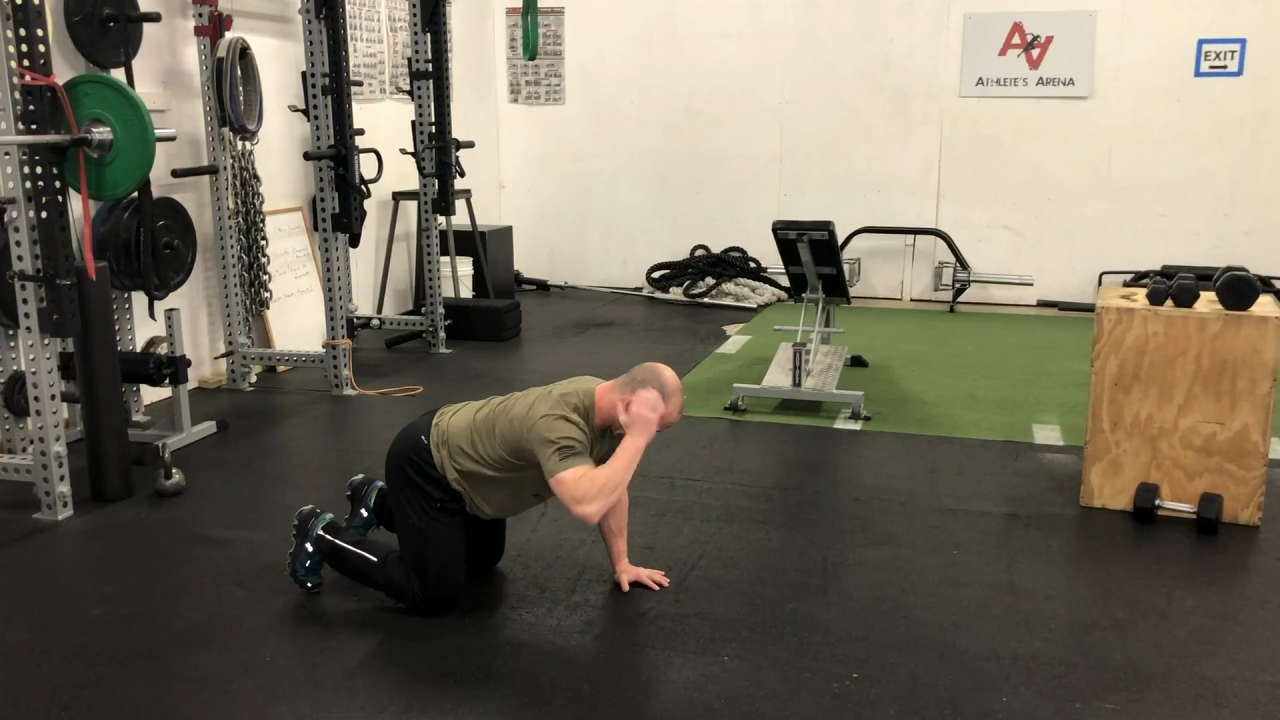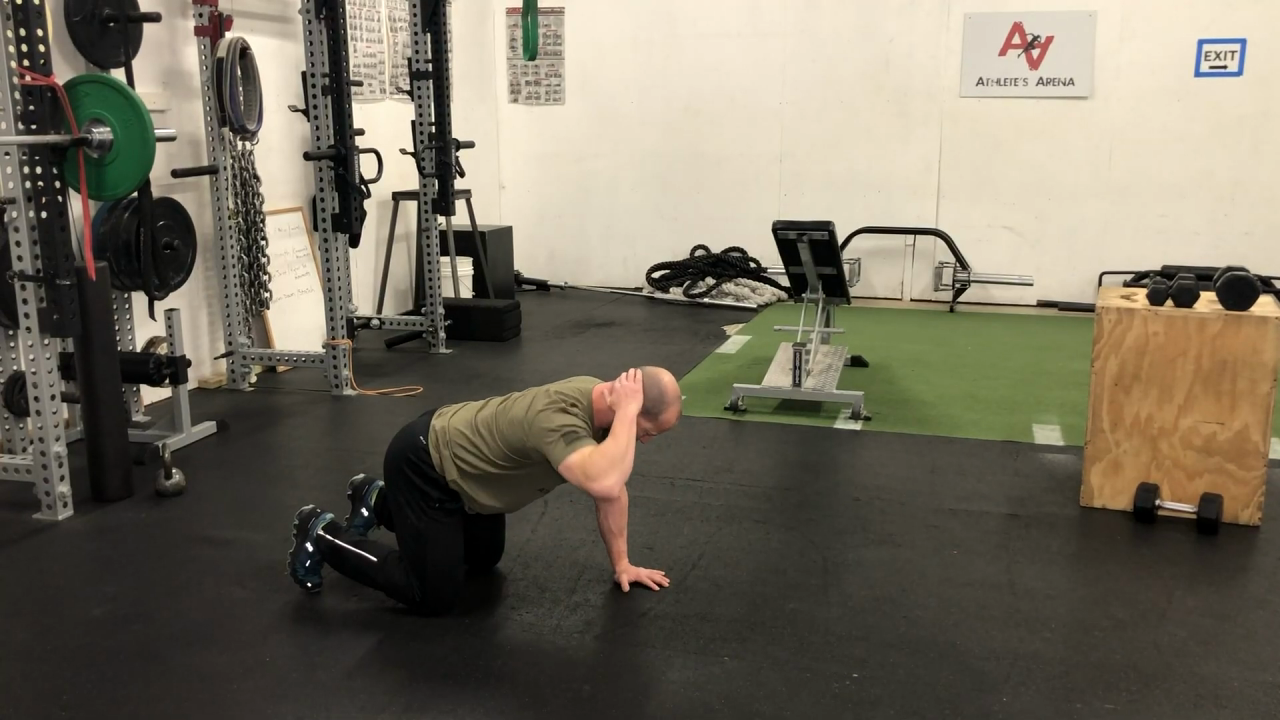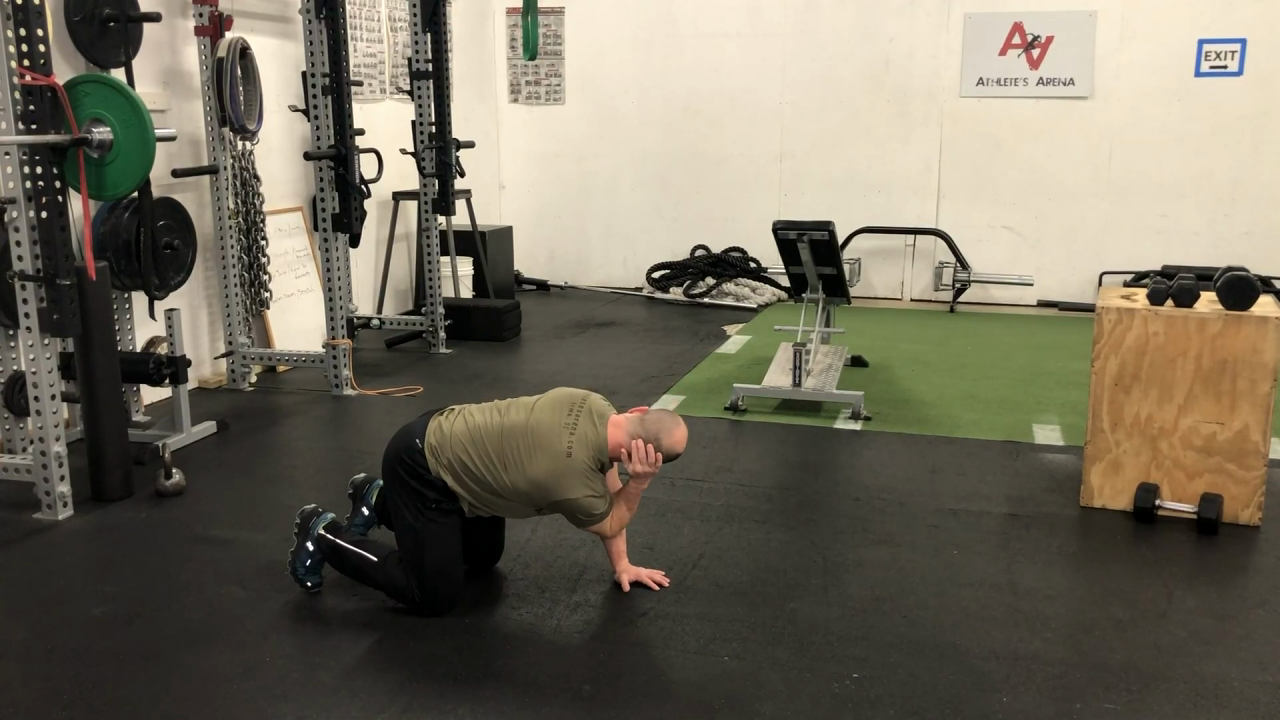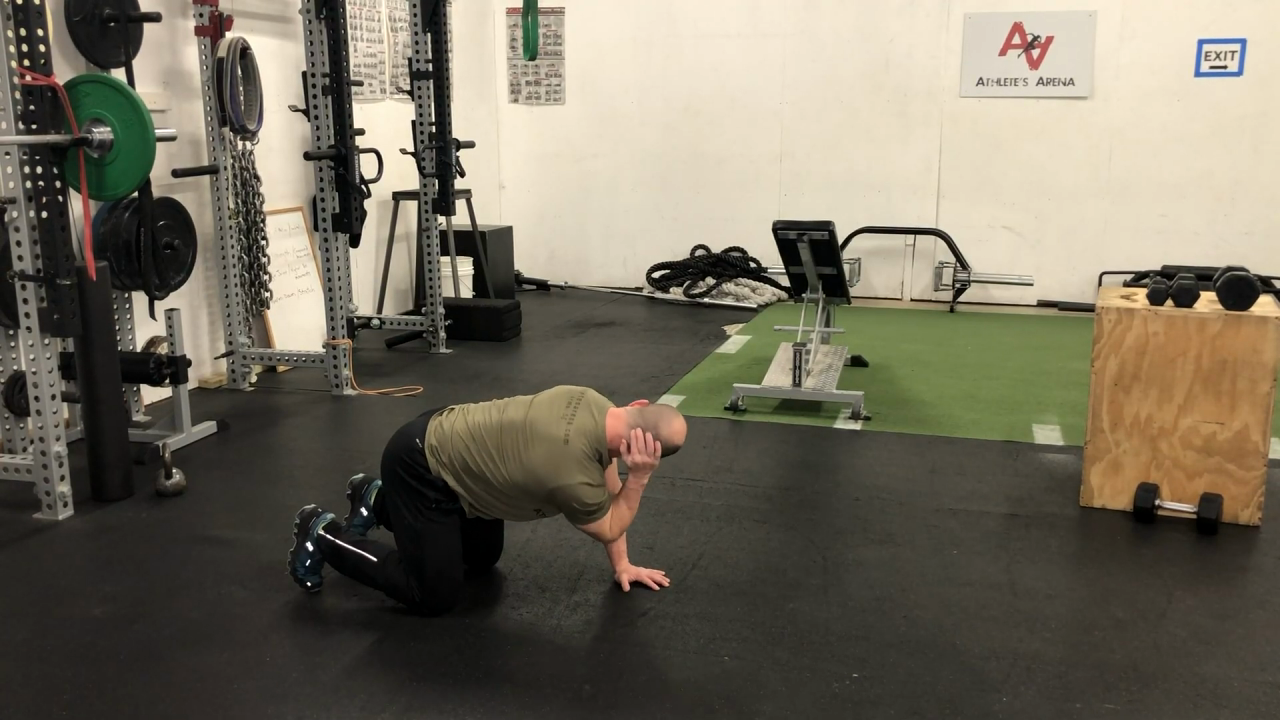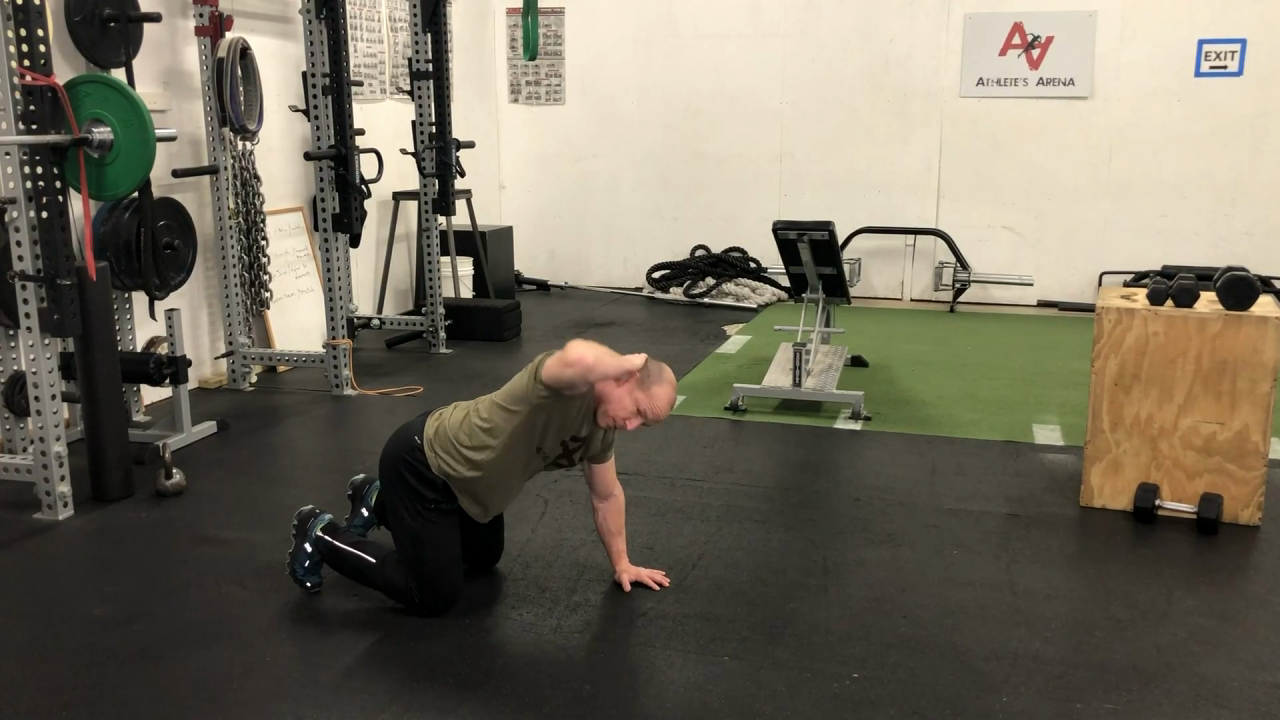
dt=1s
person 1, frame 1
left shoulder: (605, 406)
right shoulder: (559, 423)
left elbow: (607, 491)
right elbow: (589, 506)
left wrist: (621, 563)
right wrist: (637, 437)
left hip: (460, 455)
right hip: (426, 463)
left knee: (483, 559)
right knee: (434, 595)
left ankle: (378, 501)
right ankle: (323, 537)
person 1, frame 2
left shoulder: (601, 403)
right shoulder: (559, 417)
left elbow: (612, 490)
right elbow: (604, 484)
left wrist: (622, 563)
right wrist: (627, 411)
left hip: (458, 452)
right hip: (423, 462)
left knee: (484, 559)
right knee: (434, 595)
left ankle: (379, 500)
right ankle: (324, 537)
person 1, frame 3
left shoulder: (597, 409)
right shoulder: (573, 479)
left elbow: (610, 490)
right elbow: (609, 525)
left wrist: (621, 564)
right wrist: (640, 482)
left hip: (446, 437)
right hip: (420, 466)
left knee: (484, 557)
right knee: (434, 596)
left ankle: (378, 499)
right ankle: (324, 537)
person 1, frame 4
left shoulder: (596, 406)
right shoulder: (572, 470)
left elbow: (610, 491)
right elbow: (608, 529)
left wrist: (622, 564)
right wrist: (641, 476)
left hip: (446, 439)
right hip: (419, 465)
left knee: (483, 557)
right knee: (434, 596)
left ankle: (378, 500)
right ankle: (324, 537)
person 1, frame 5
left shoulder: (600, 424)
right shoulder: (567, 381)
left elbow: (606, 495)
right elbow: (580, 358)
left wrist: (622, 564)
right wrist: (627, 364)
left hip: (459, 467)
right hip: (419, 463)
left knee: (484, 558)
right knee: (433, 596)
left ankle: (378, 501)
right ankle: (323, 537)
